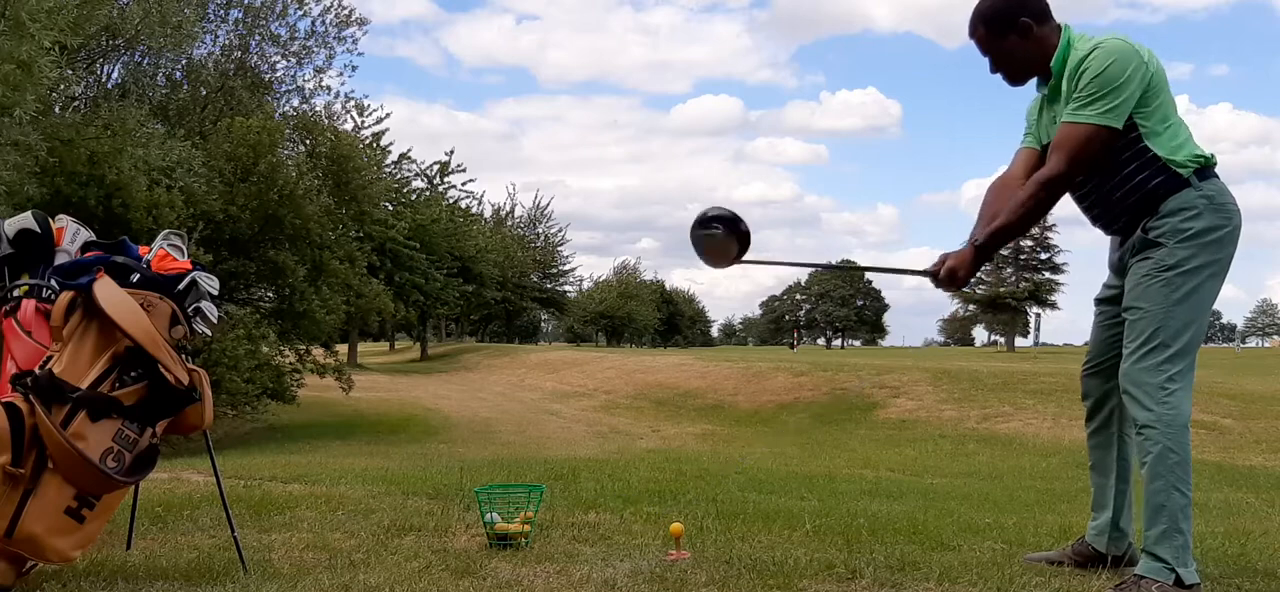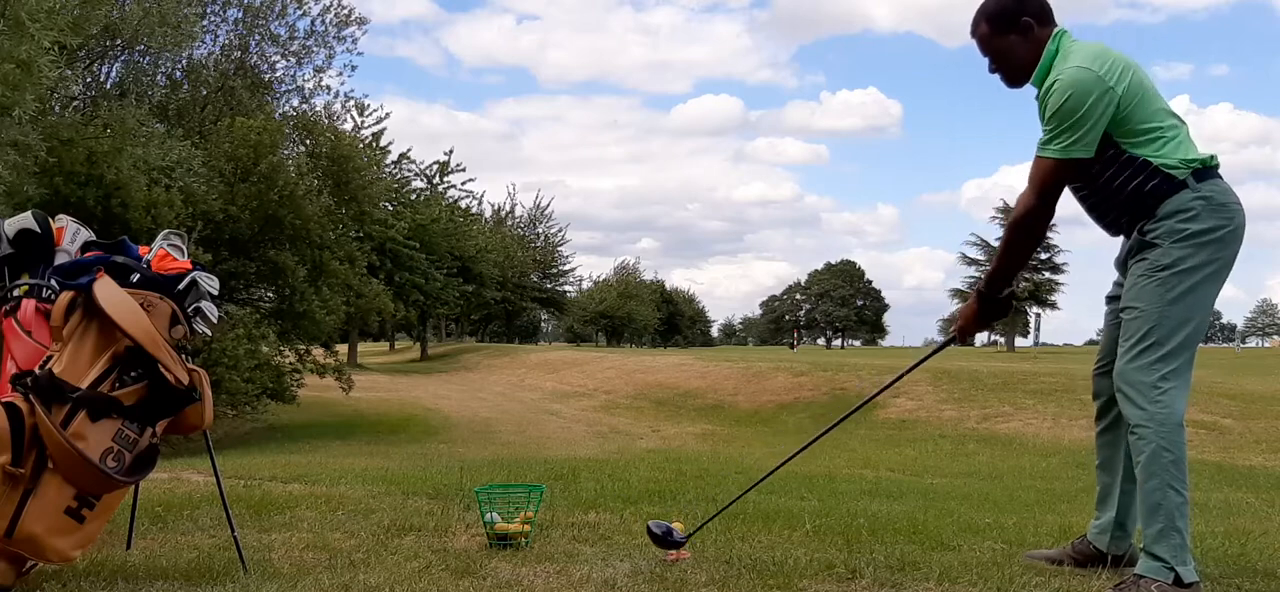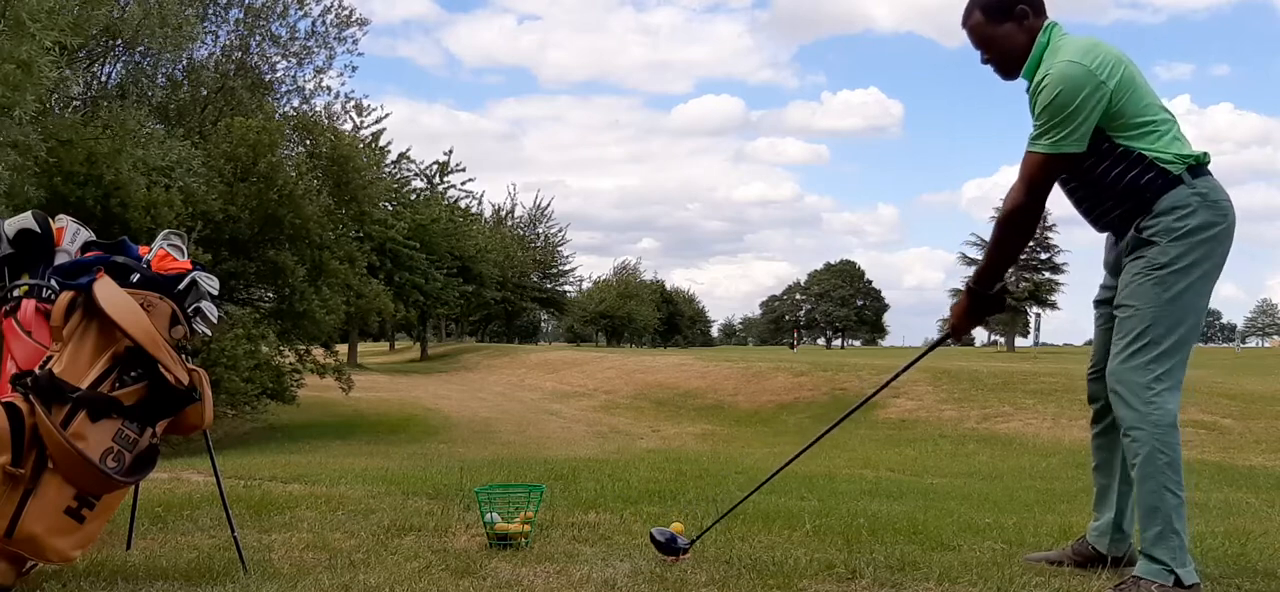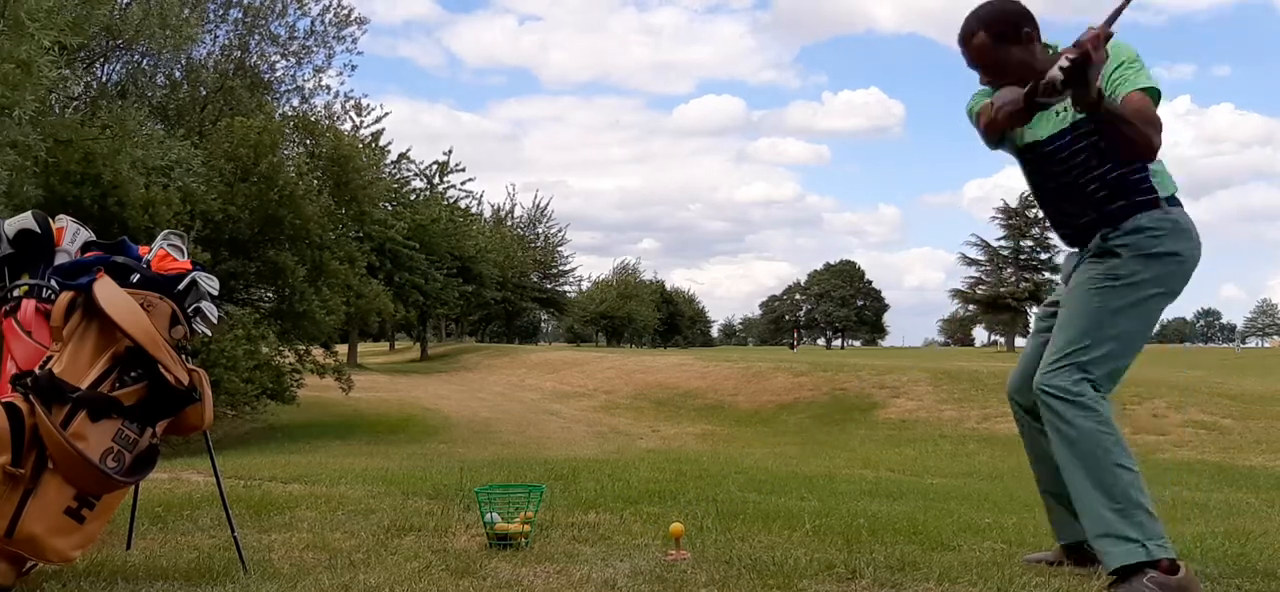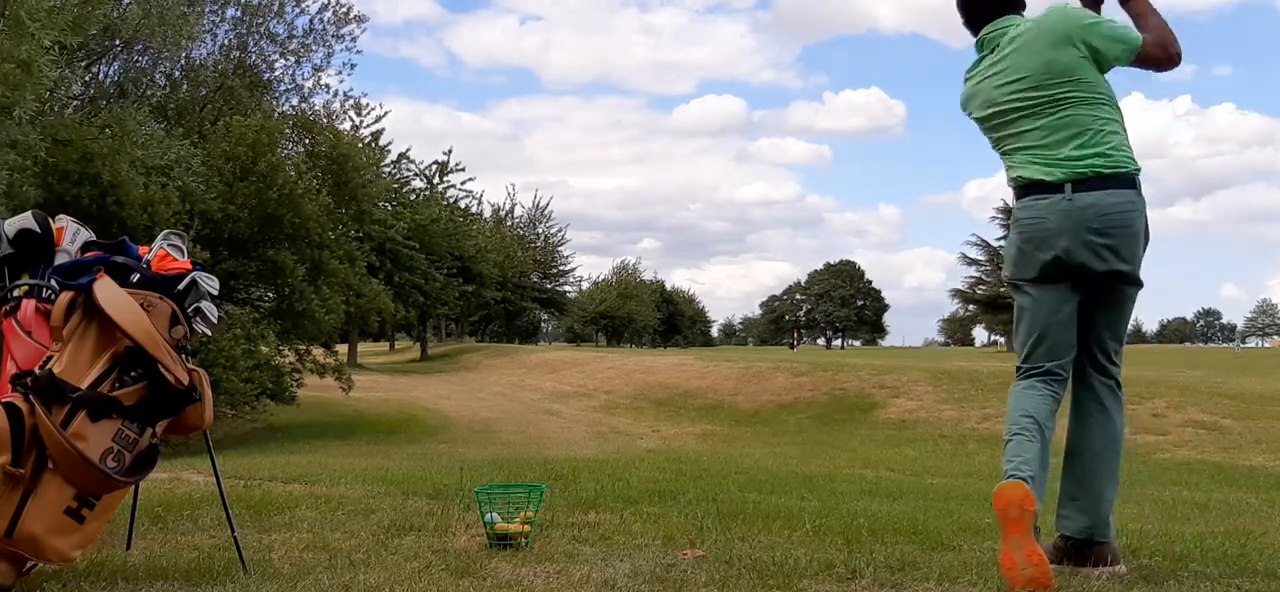
dt=1s
person 1, frame 1
left shoulder: (1105, 57)
right shoulder: (1049, 95)
left elbow: (1058, 176)
right elbow: (1014, 180)
left wrist: (978, 254)
right wrist: (973, 246)
left hip: (1186, 220)
right hip: (1139, 233)
left knee: (1148, 382)
right knee: (1103, 380)
right ankle: (1108, 539)
person 1, frame 2
left shoulder: (1078, 78)
right shoulder: (1066, 78)
left elbow: (1037, 208)
right elbow: (1036, 199)
left wrist: (986, 295)
right wrist: (1002, 285)
left hip: (1189, 220)
right hip: (1156, 230)
left knee: (1144, 383)
right knee: (1113, 381)
right ankle: (1110, 538)
person 1, frame 3
left shoulder: (1069, 71)
right shoulder: (1055, 71)
left elbow: (1026, 203)
right elbow: (1027, 198)
left wrist: (976, 290)
right wrist: (992, 282)
left hip: (1179, 219)
right hip: (1140, 229)
left knee: (1137, 382)
right knee: (1107, 384)
right ankle: (1109, 539)
person 1, frame 4
left shoulder: (1113, 58)
right shoulder: (988, 102)
left elbow: (1142, 143)
right elbow: (999, 120)
left wrist: (1088, 89)
right wrist: (1048, 86)
left hip: (1145, 239)
right hip: (1095, 252)
left knee: (1062, 383)
right knee: (1027, 390)
right ankle: (1085, 538)
person 1, frame 5
left shoulder: (973, 89)
right elbow: (1166, 53)
left hip: (1039, 218)
right hip: (1114, 209)
left knee: (1039, 373)
right knee: (1100, 374)
left ankle: (1019, 485)
right ankle: (1089, 536)
